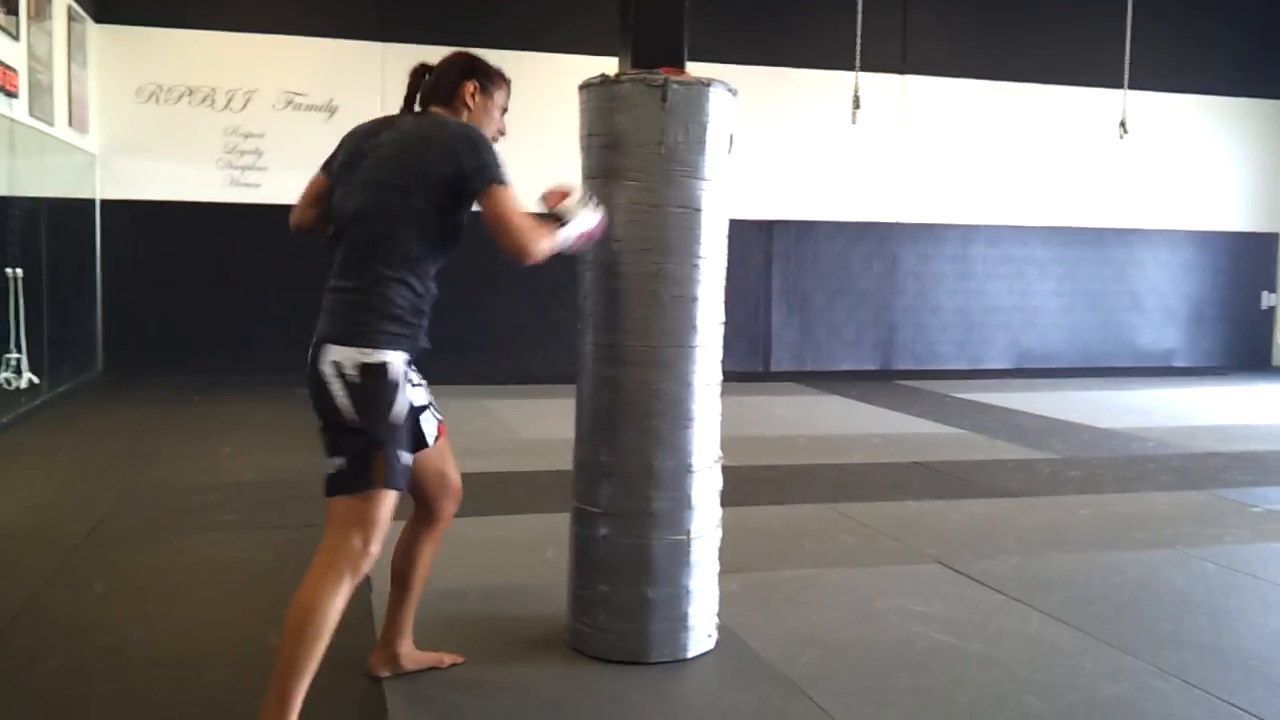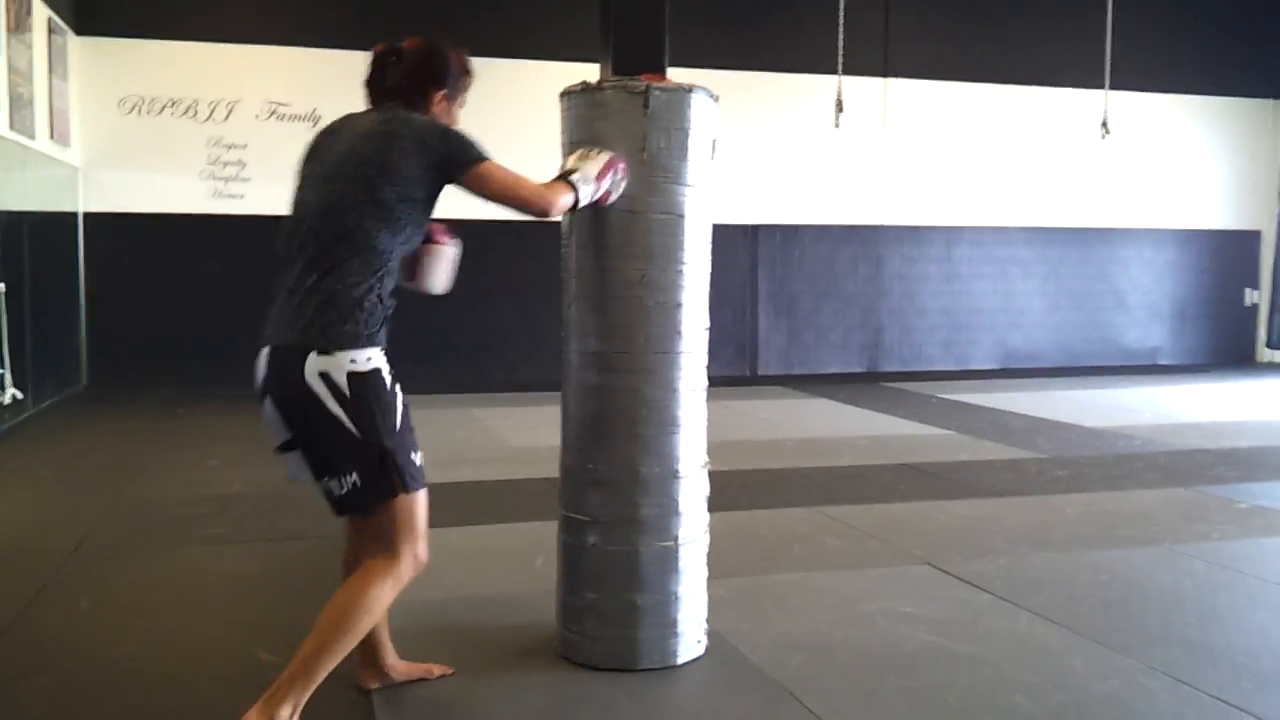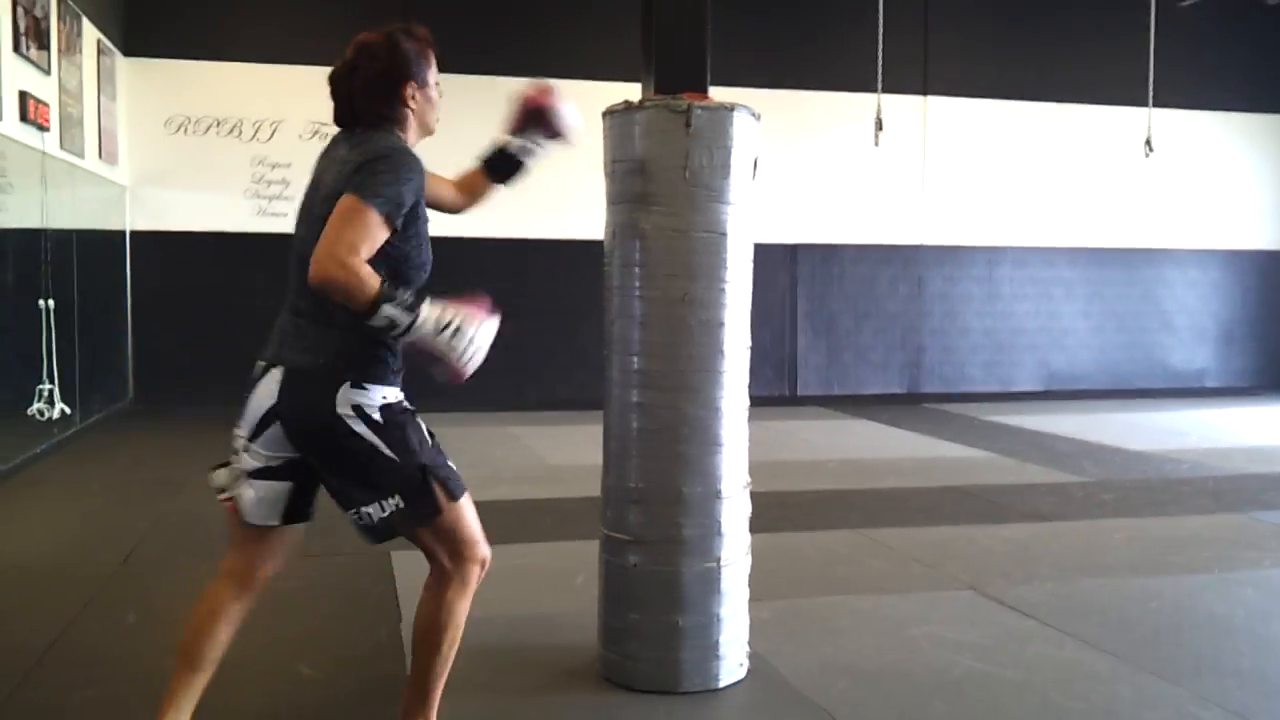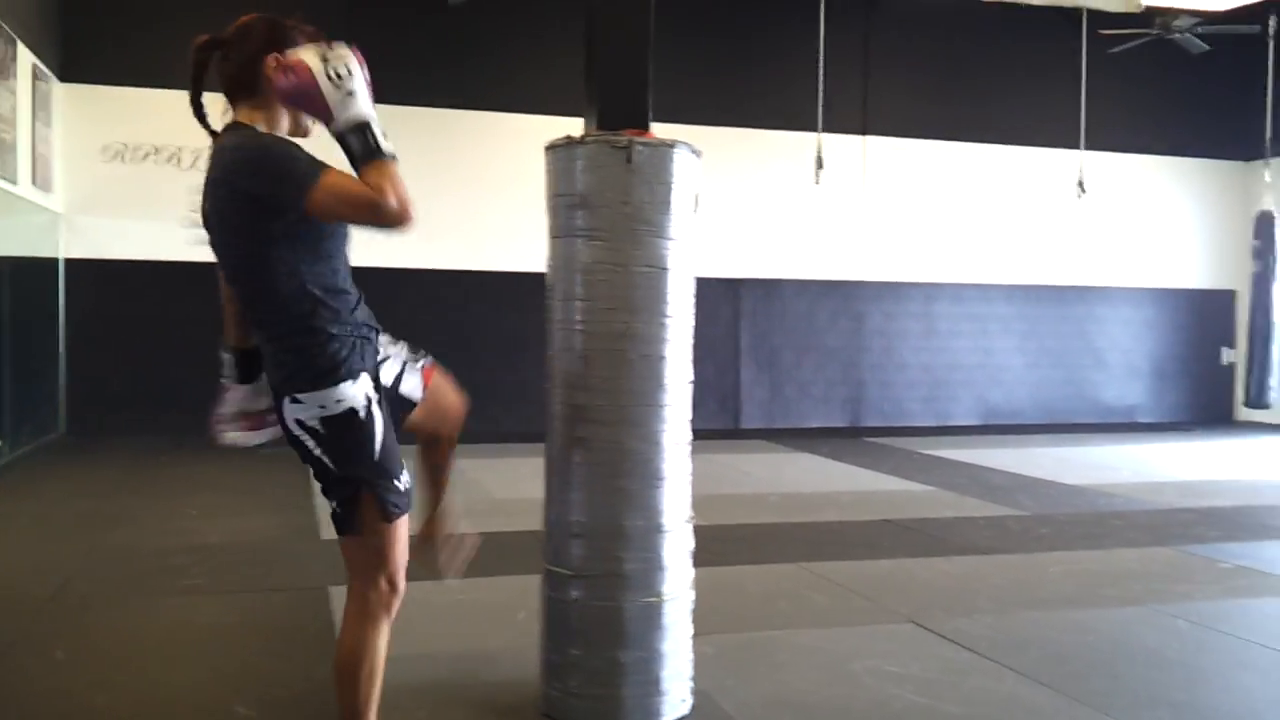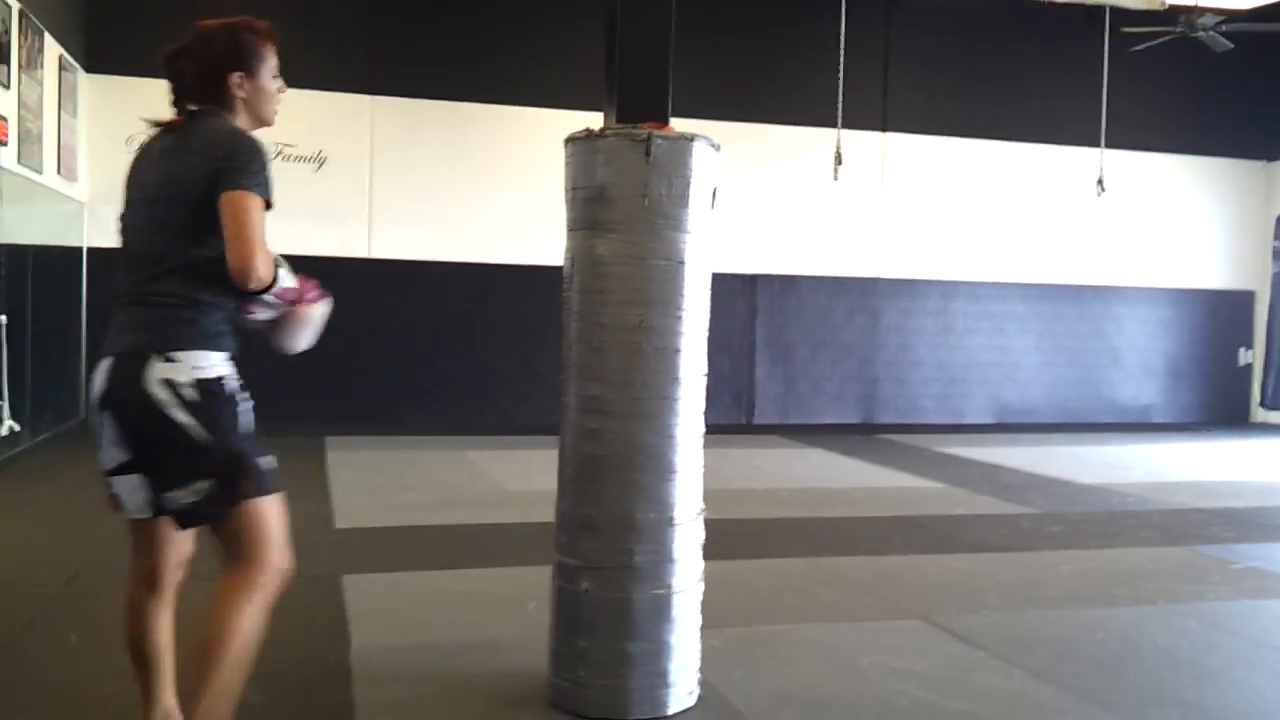
dt=0.5s
person 1, frame 1
left shoulder: (366, 137)
right shoulder: (465, 143)
left elbow: (304, 219)
right elbow: (526, 247)
right wrist: (572, 221)
left hip: (367, 352)
right hip: (370, 354)
left knee: (440, 496)
right knee: (351, 550)
left ankle: (394, 647)
person 1, frame 2
left shoulder: (333, 136)
right shoulder: (429, 138)
right elbow: (539, 203)
right wrist: (585, 178)
left hip: (278, 359)
right hip: (339, 362)
left knee: (370, 521)
right knee: (401, 553)
left ankle: (380, 661)
person 1, frame 3
left shoulder: (358, 145)
right shoulder: (389, 163)
left elbow: (455, 194)
right elbow: (331, 267)
left wrist: (521, 144)
right wrist: (421, 320)
left hip: (285, 386)
right hip: (349, 397)
left knee: (244, 573)
right knee: (464, 558)
person 1, frame 4
left shoulder: (242, 164)
right shoulder: (267, 163)
left elbow: (238, 286)
right elbow: (393, 208)
right wrist: (351, 115)
left hip: (352, 352)
right hip: (331, 391)
left knee: (447, 408)
right knee: (380, 580)
left ankle: (439, 526)
person 1, frame 5
left shoulder: (154, 152)
right shoulder: (238, 151)
right elbow: (247, 266)
left wrist: (265, 295)
right wrist: (282, 286)
left hip: (121, 372)
right hip: (188, 373)
left knee: (157, 571)
right knee: (262, 562)
